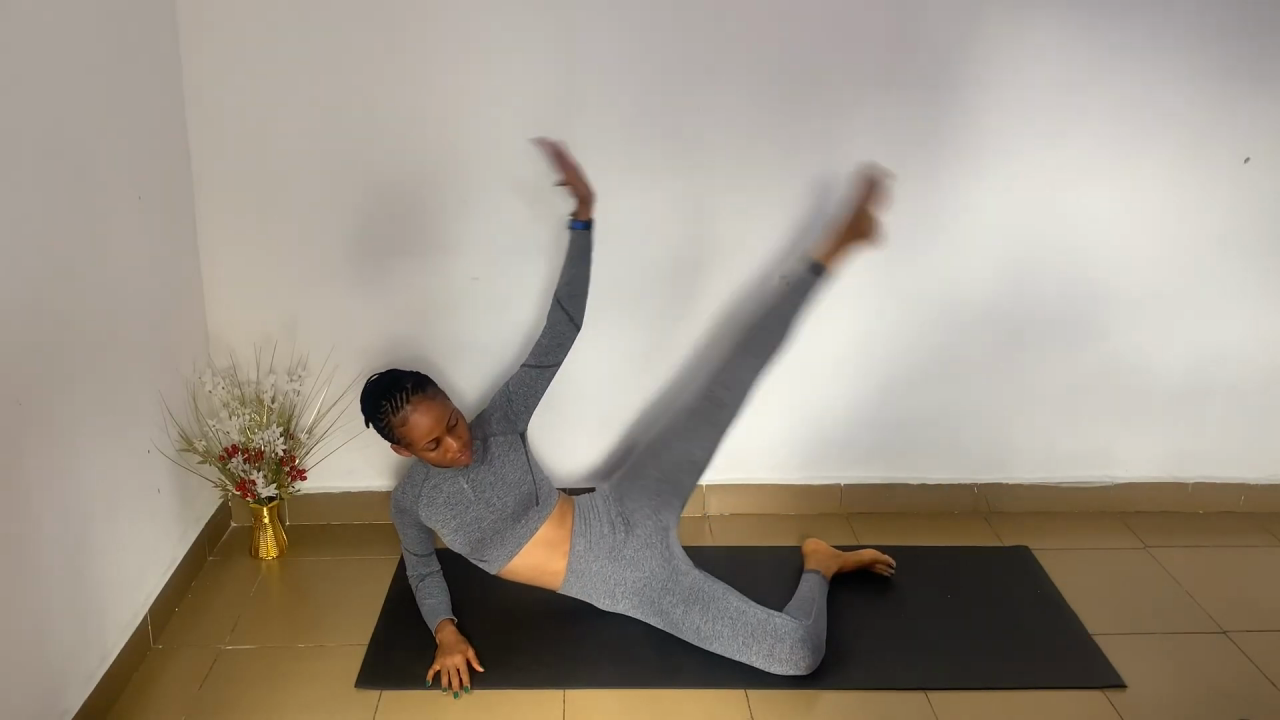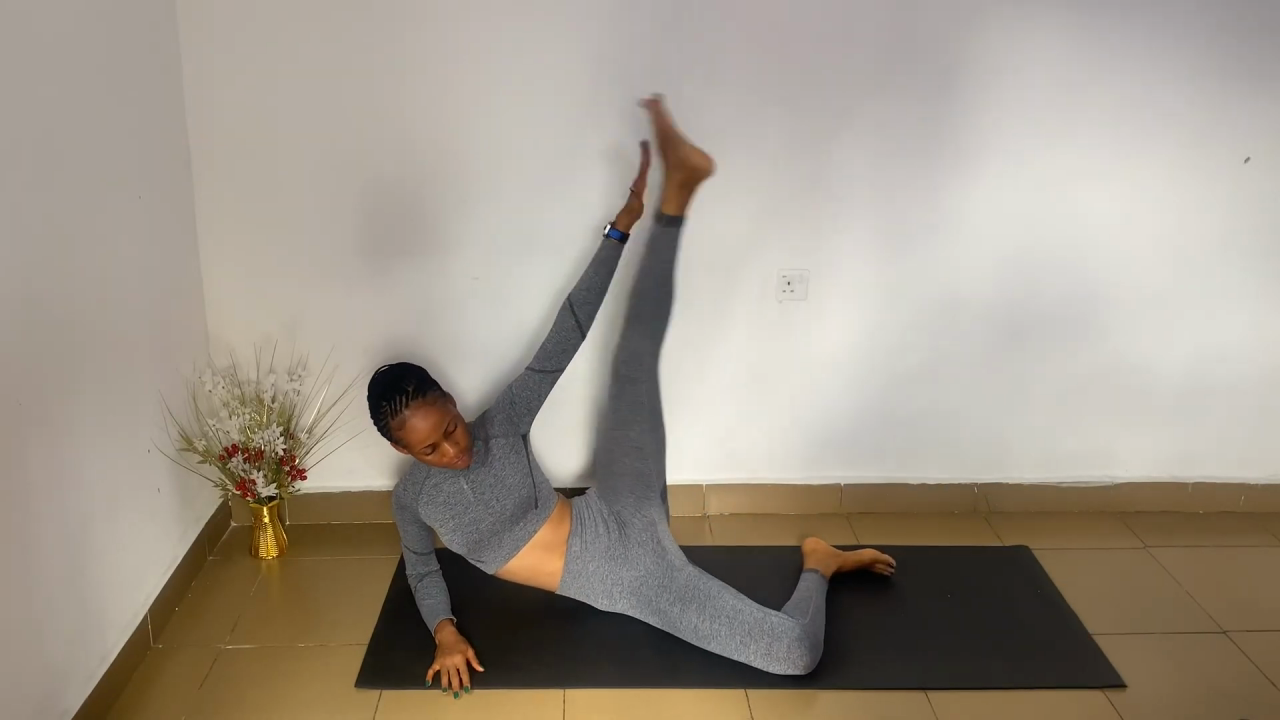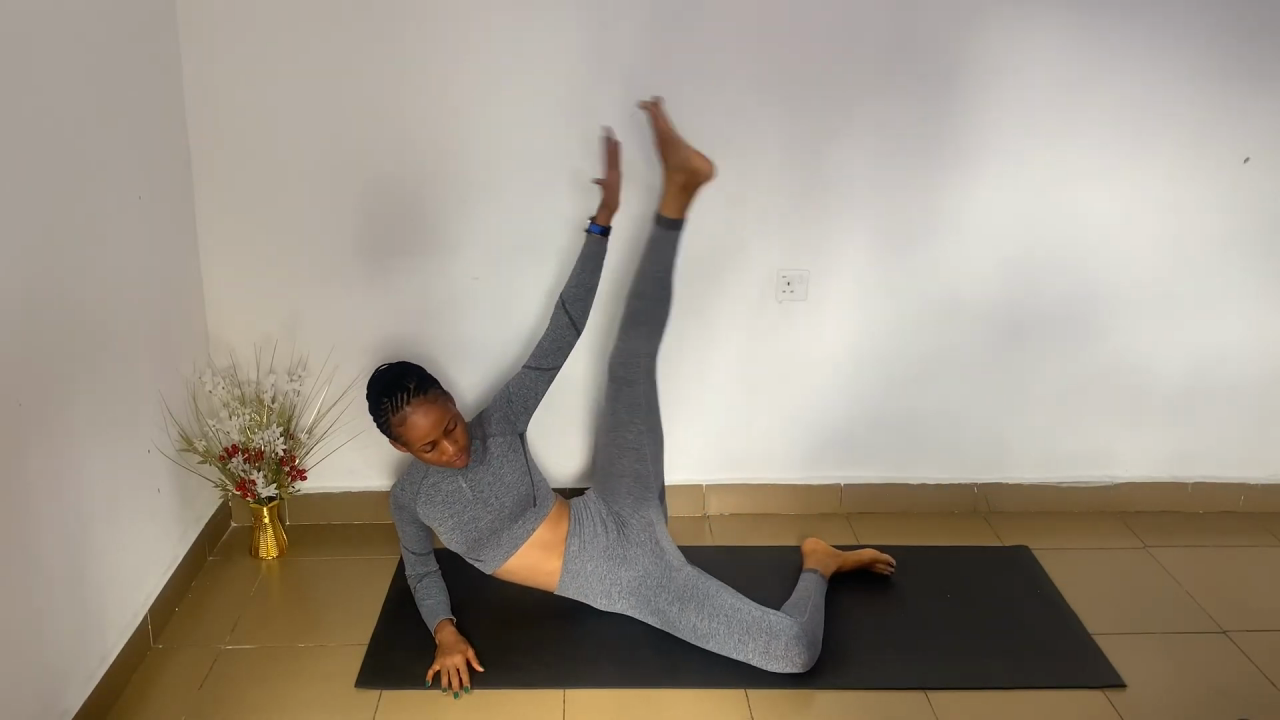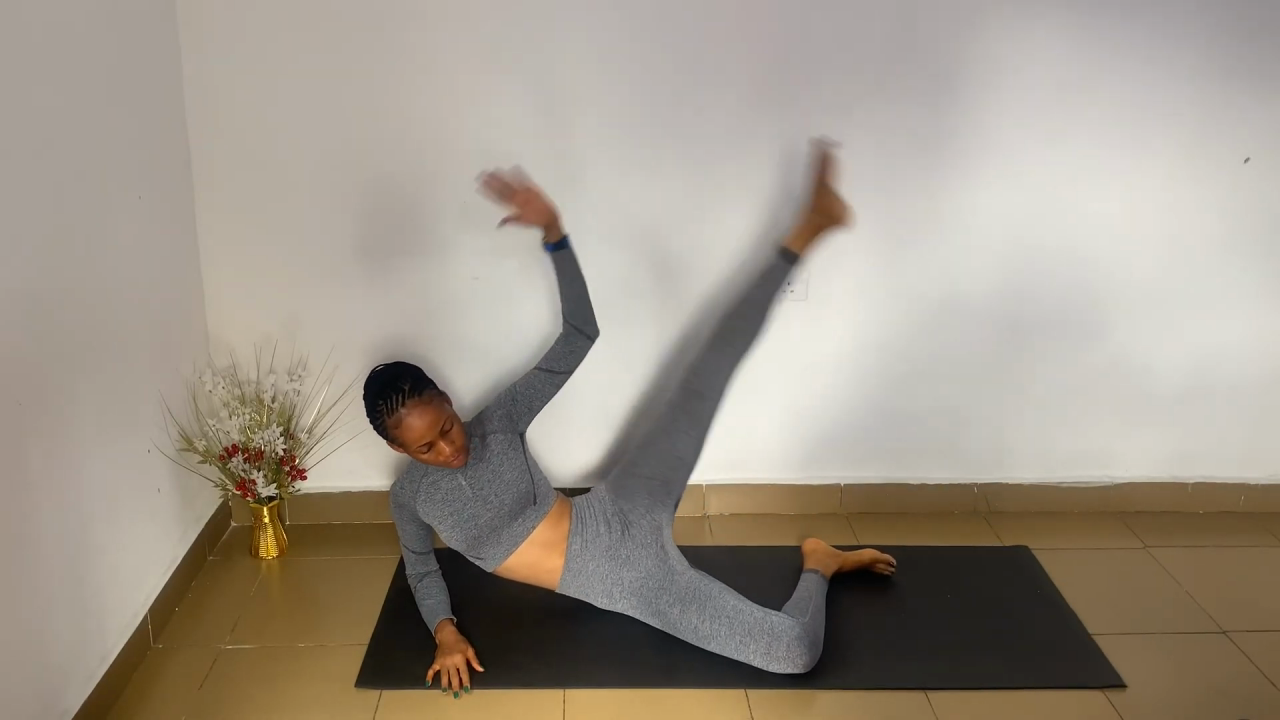
dt=0.2s
person 1, frame 1
left shoulder: (499, 420)
right shoulder: (411, 501)
left elbow: (564, 324)
right elbow: (425, 570)
left wrist: (583, 217)
right wrist: (446, 634)
left hip: (629, 521)
right hip: (618, 584)
left knee: (725, 385)
right knee: (798, 654)
right ankle: (822, 566)
person 1, frame 2
left shoulder: (502, 424)
right shoulder: (412, 497)
left elbow: (570, 326)
right elbow: (420, 566)
left wrist: (622, 223)
right wrist: (445, 632)
left hip: (622, 524)
right hip: (614, 585)
left knee: (634, 361)
right ankle: (822, 564)
person 1, frame 3
left shoulder: (498, 421)
right shoulder: (410, 495)
left elbow: (566, 325)
right elbow: (419, 566)
left wrist: (603, 219)
right wrist: (445, 632)
left hip: (622, 525)
right hip: (616, 586)
left knee: (631, 363)
right ankle: (824, 562)
person 1, frame 4
left shoulder: (498, 424)
right shoulder: (410, 496)
left elbow: (579, 335)
right elbow: (421, 568)
left wrist: (553, 234)
right wrist: (446, 633)
left hip: (623, 525)
right hip: (621, 586)
left knee: (705, 371)
right knee: (794, 652)
right ankle: (822, 564)
